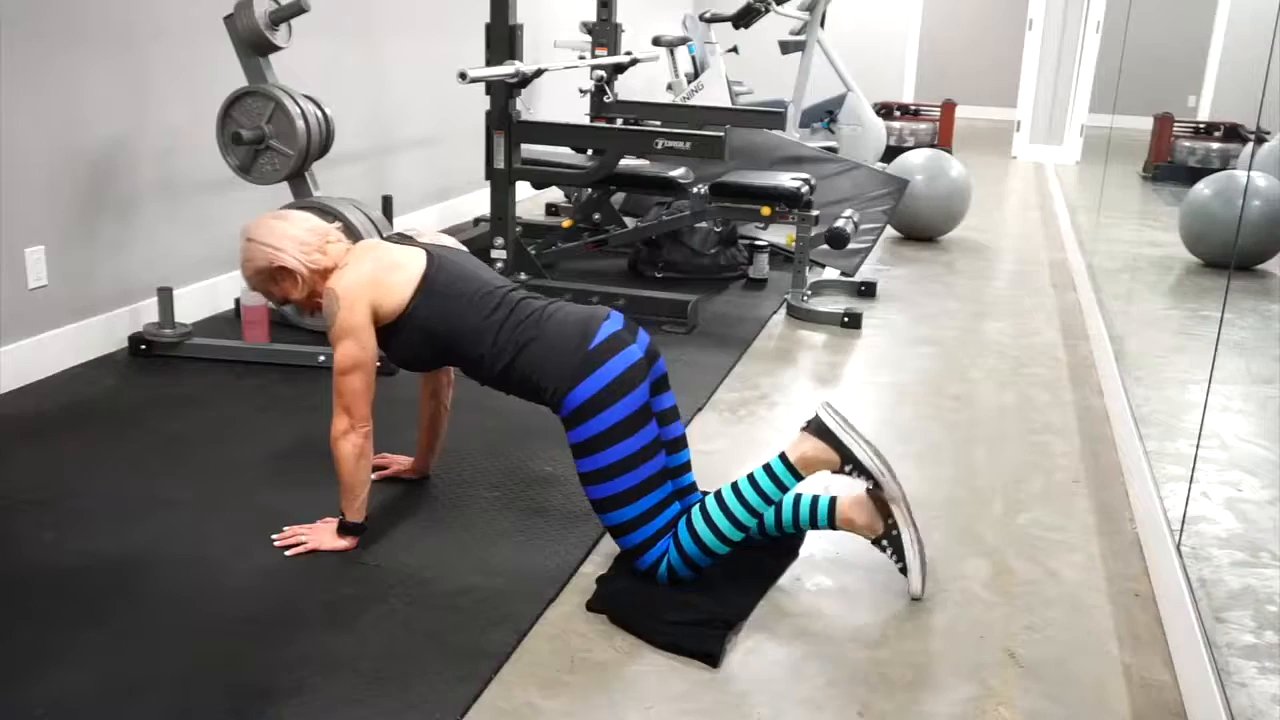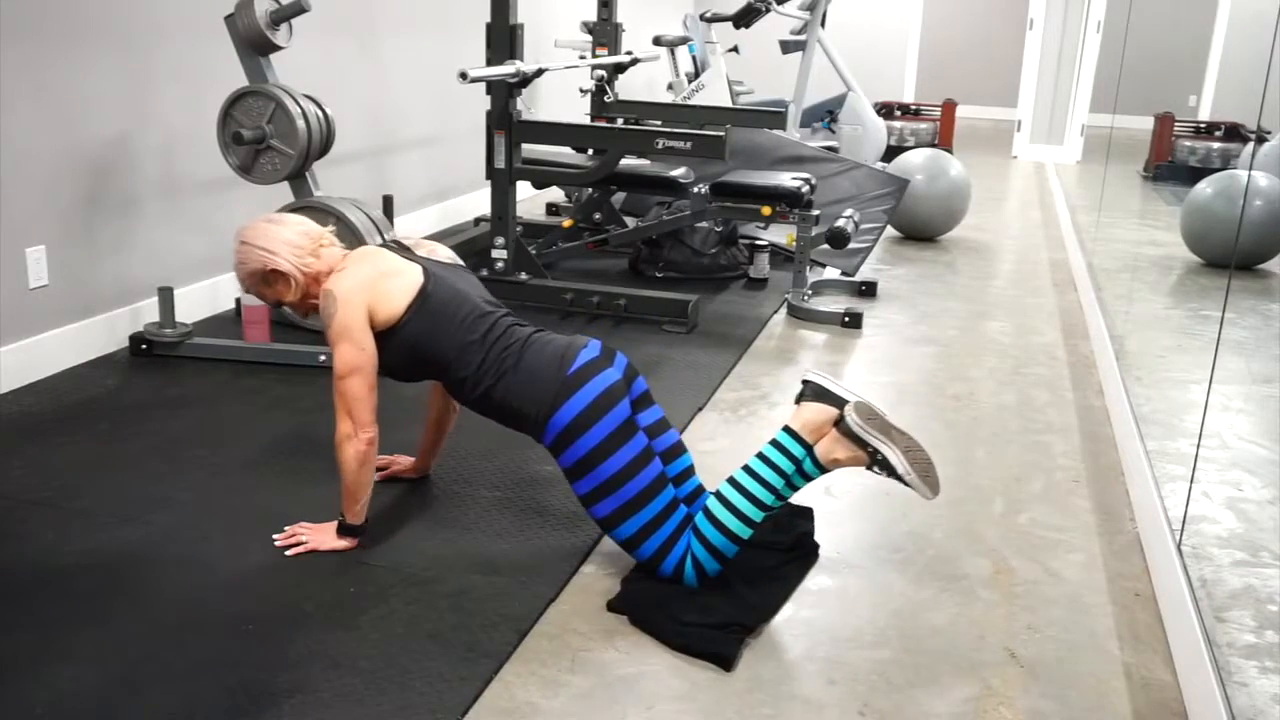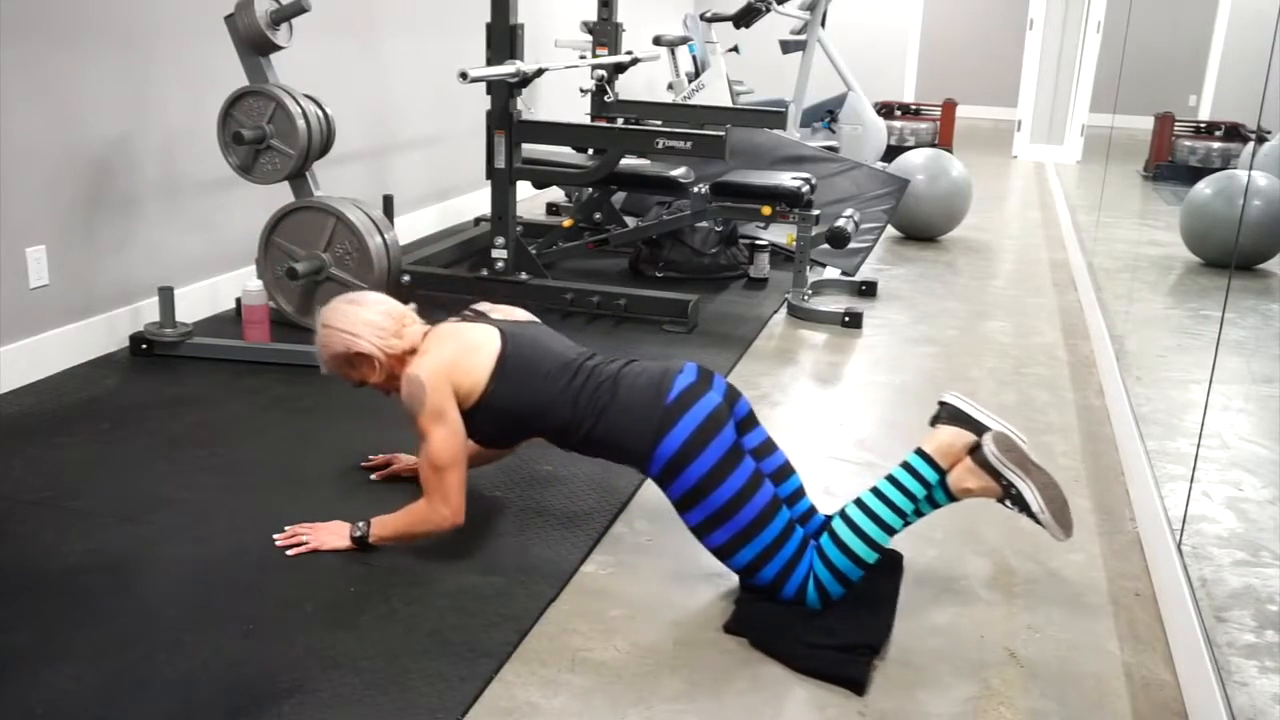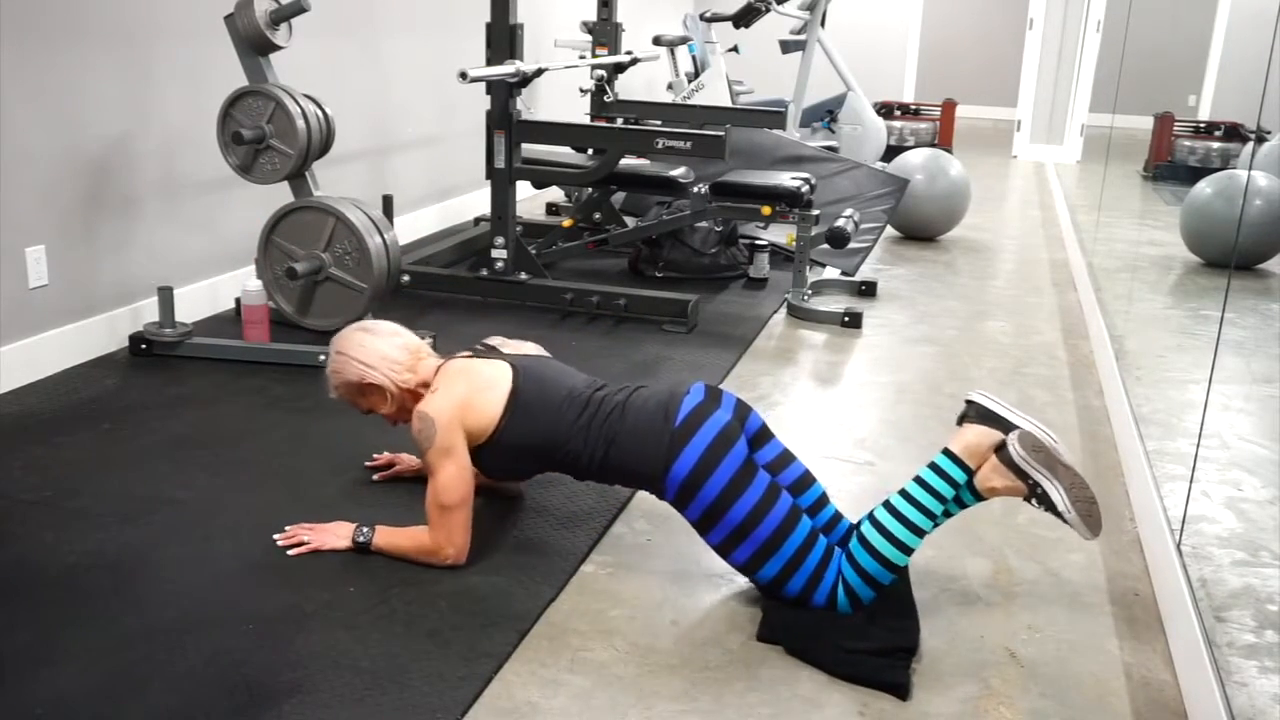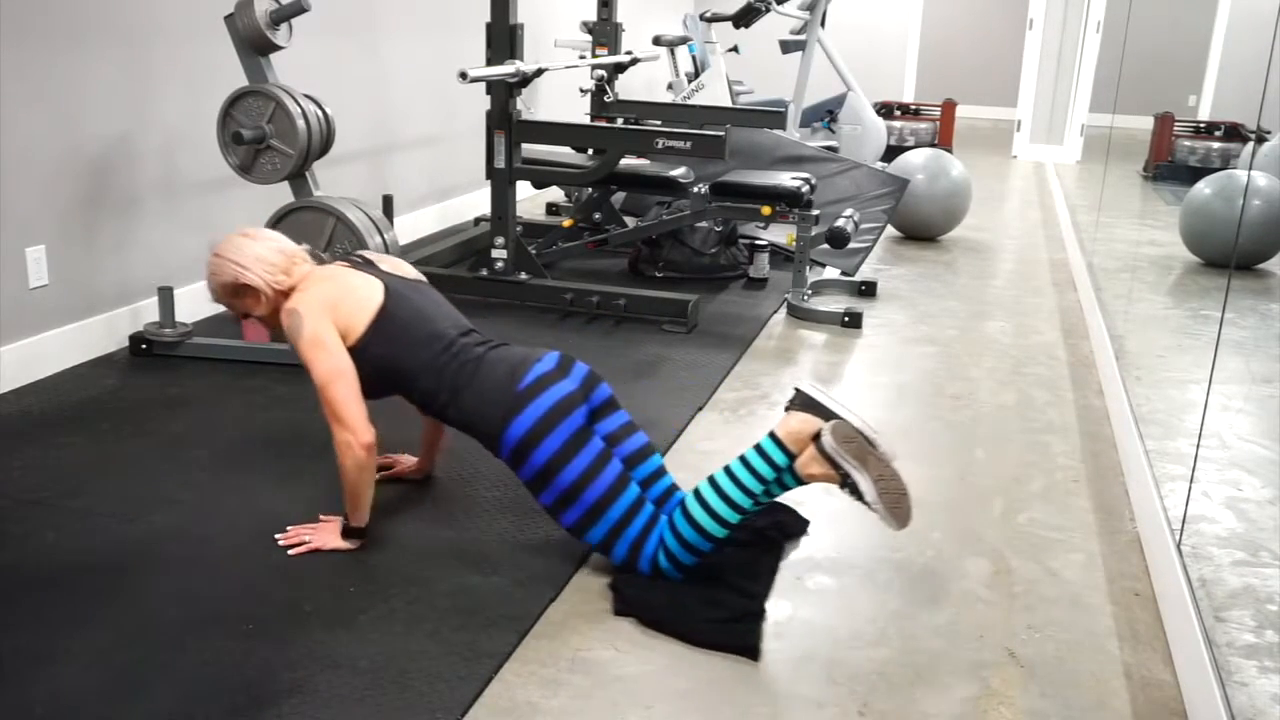
dt=1s
person 1, frame 1
left shoulder: (348, 290)
right shoulder: (404, 247)
left elbow: (352, 425)
right elbow: (439, 361)
left wrist: (347, 526)
right wrist: (422, 461)
left hip: (591, 378)
right hip: (621, 343)
left knee: (665, 558)
right knee: (680, 521)
left ankle: (809, 450)
right ankle: (862, 513)
person 1, frame 2
left shoulder: (345, 292)
right shoulder: (411, 249)
left elbow: (358, 434)
left wrist: (347, 527)
right wrist: (422, 462)
left hip: (572, 407)
right hip: (598, 368)
left knee: (689, 561)
right knee: (696, 521)
left ankle: (813, 429)
right ankle: (831, 435)
person 1, frame 3
left shoulder: (425, 374)
right shoulder: (481, 317)
left elbow: (446, 514)
left wrist: (356, 532)
right wrist: (429, 459)
left hip: (674, 437)
right hip: (697, 394)
left knee: (808, 581)
right knee: (814, 545)
left ankle: (948, 455)
right ankle: (956, 453)
person 1, frame 4
left shoulder: (437, 412)
right shoulder: (489, 352)
left elbow: (448, 547)
left wrist: (358, 535)
right wrist: (432, 466)
left hip: (689, 457)
right hip: (710, 413)
left knee: (838, 588)
right knee: (840, 550)
left ankle: (976, 460)
right ankle: (979, 446)
person 1, frame 5
left shoulder: (304, 308)
right shoulder: (373, 261)
left elbow: (356, 438)
left wrist: (352, 528)
right wrist: (425, 462)
left hip: (531, 418)
right hip: (562, 377)
left knee: (664, 552)
right knee: (675, 518)
left ankle: (797, 446)
right ankle: (804, 435)
